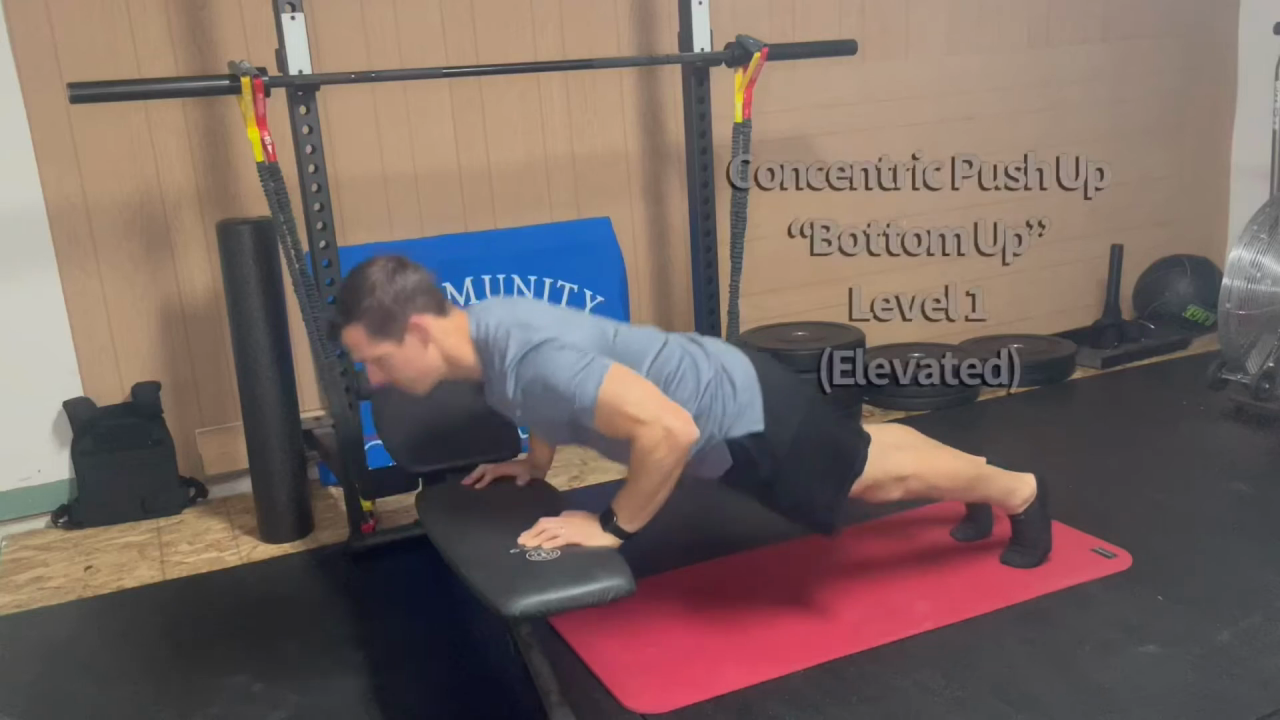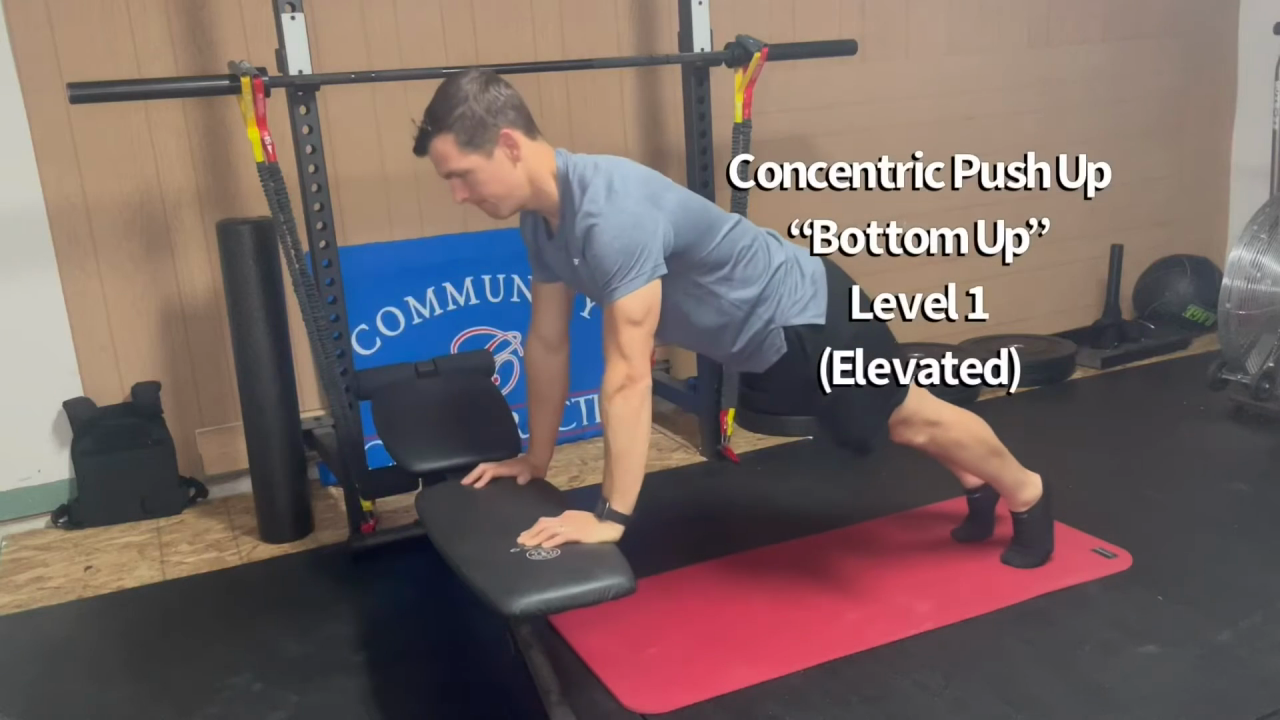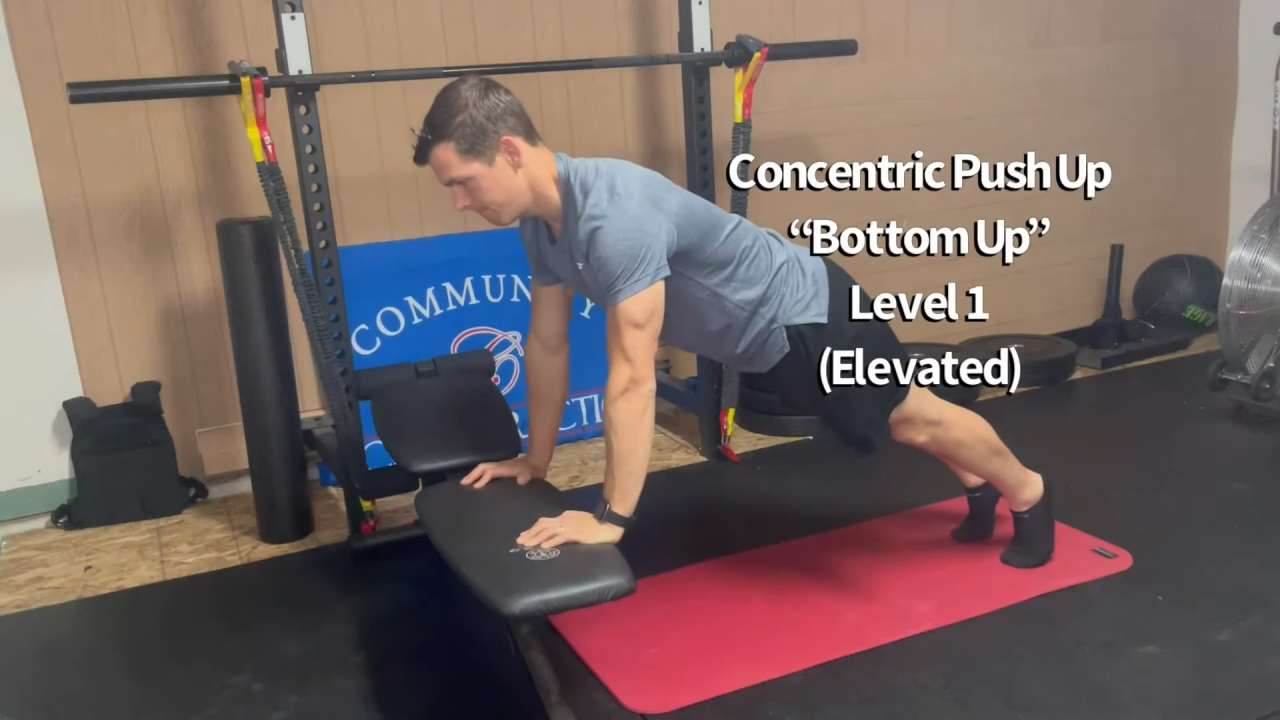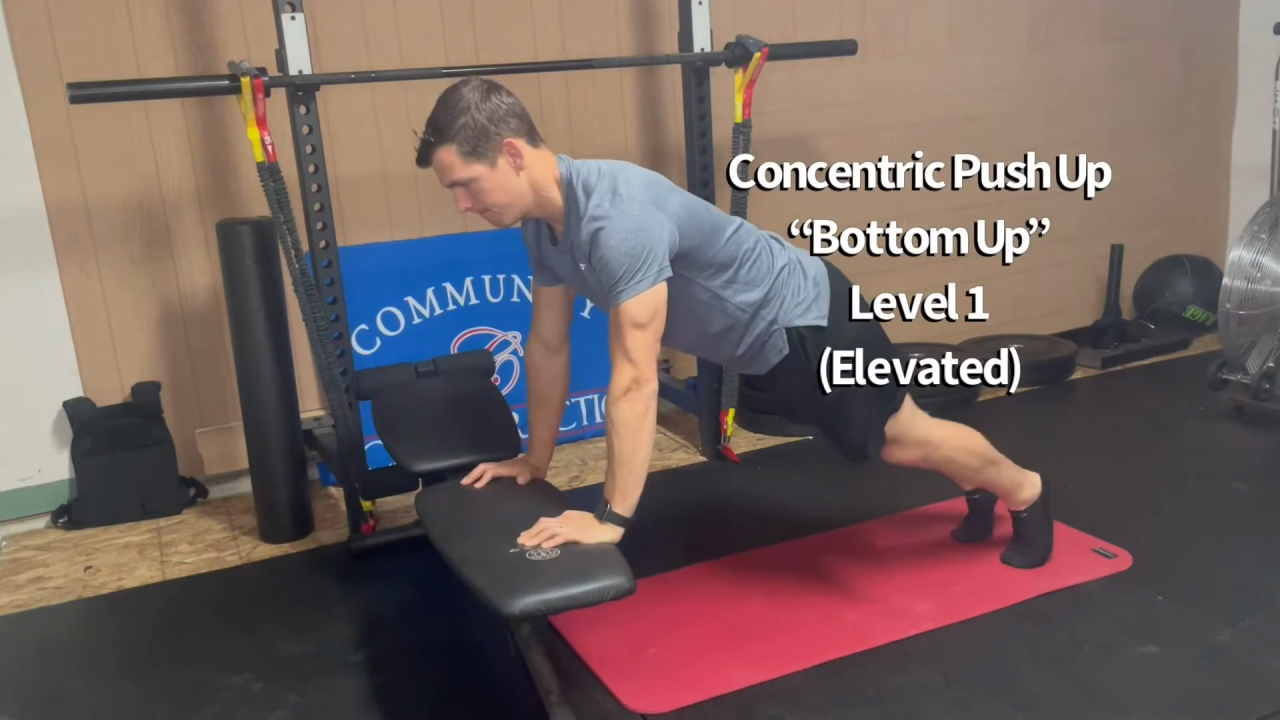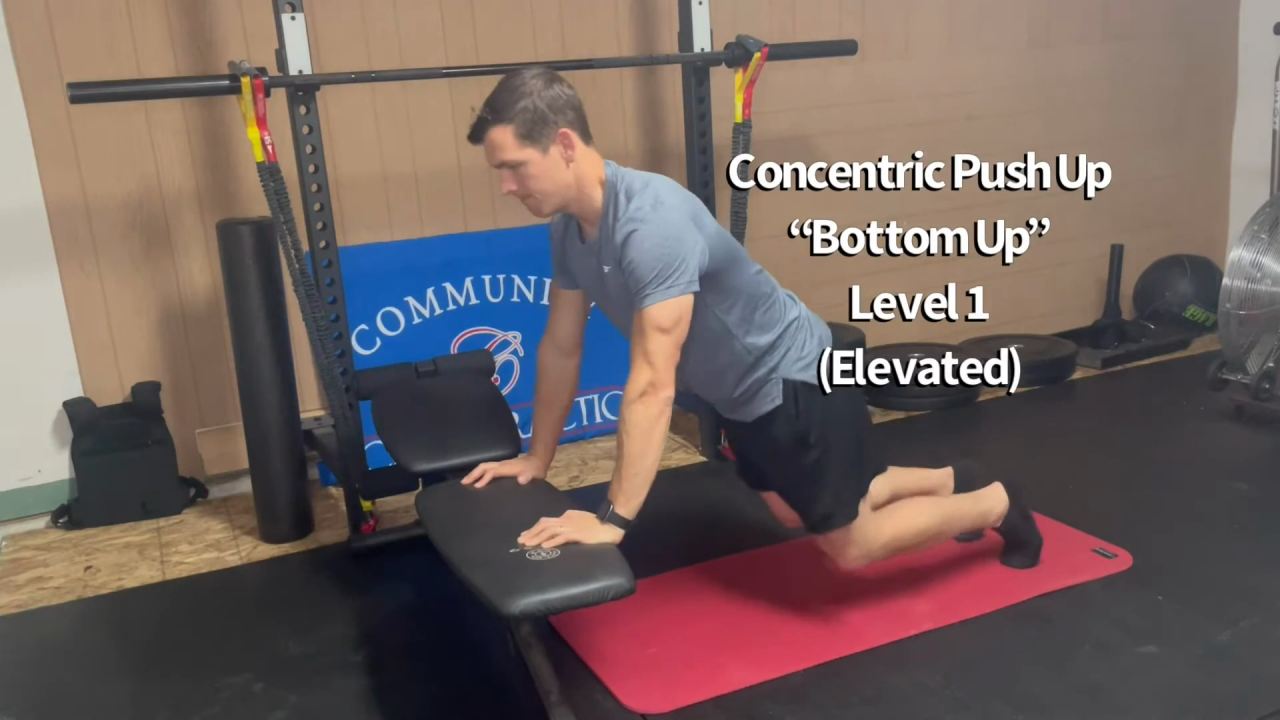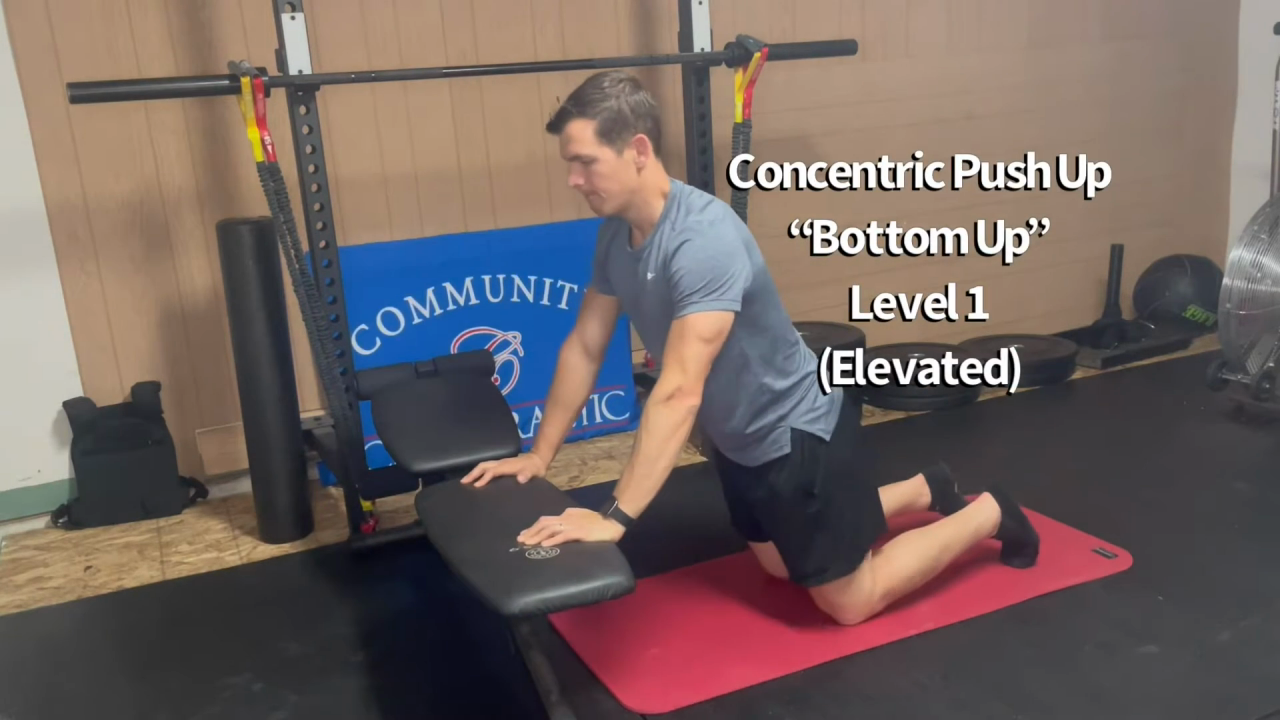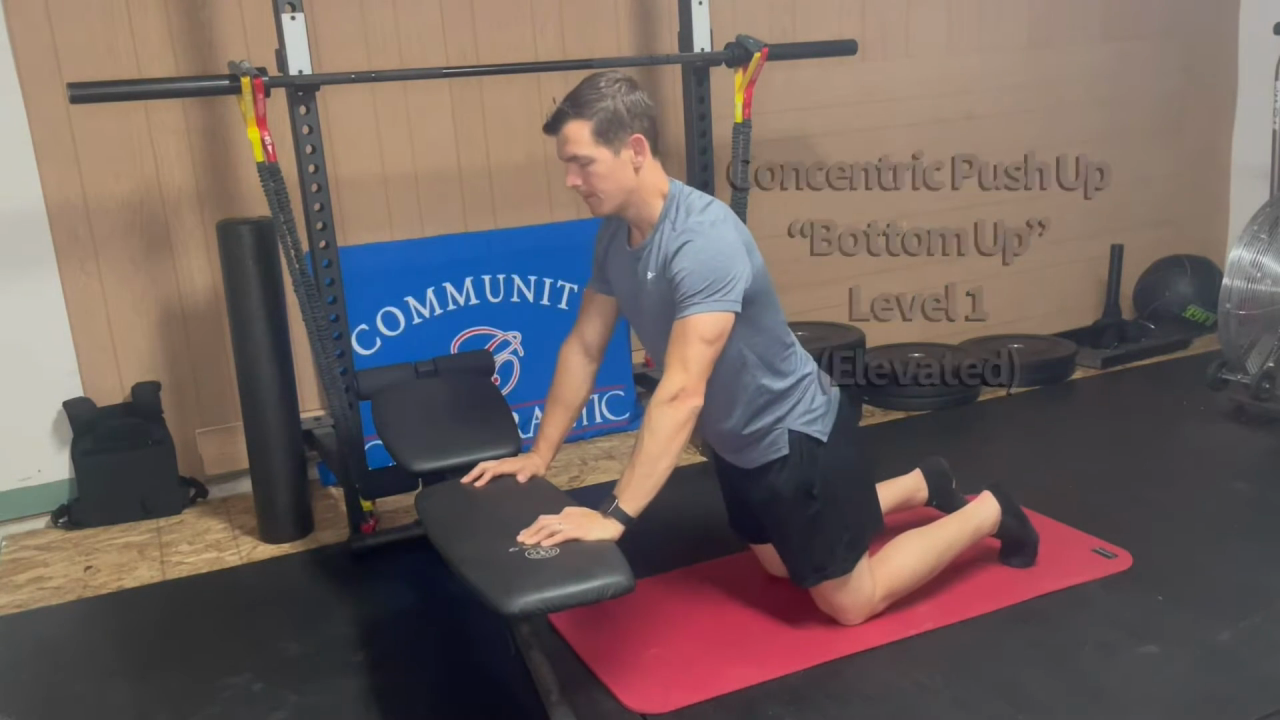
dt=0.5s
person 1, frame 1
left shoulder: (528, 363)
right shoulder: (484, 322)
left elbow: (672, 430)
left wrist: (612, 527)
right wrist: (534, 462)
left hip: (740, 416)
right hip: (717, 379)
left knee: (886, 474)
right knee: (862, 443)
left ankle: (1018, 491)
right ankle: (980, 474)
person 1, frame 2
left shoulder: (611, 214)
right shoulder: (543, 213)
left elbow: (627, 377)
right elbow: (547, 342)
left wrist: (612, 516)
right wrist: (535, 457)
left hip: (801, 314)
right hip: (762, 334)
left knee: (911, 418)
right knee: (896, 415)
left ankle: (1027, 494)
right ankle: (978, 488)
person 1, frame 3
left shoulder: (615, 217)
right shoulder: (543, 218)
left elbow: (632, 380)
right elbow: (547, 345)
left wrist: (612, 518)
right wrist: (535, 459)
left hip: (802, 313)
right hip: (763, 334)
left knee: (914, 418)
right knee: (899, 415)
left ankle: (1026, 494)
right ankle: (978, 486)
person 1, frame 4
left shoulder: (617, 218)
right shoulder: (543, 219)
left elbow: (635, 381)
right elbow: (547, 346)
left wrist: (612, 518)
right wrist: (536, 460)
left hip: (800, 317)
right hip: (760, 335)
left knee: (899, 437)
right knee: (867, 435)
left ankle: (1023, 491)
right ankle: (976, 486)
person 1, frame 5
left shoulder: (653, 224)
right shoulder: (570, 224)
left elbow: (652, 386)
right elbow: (560, 347)
left wrist: (614, 519)
right wrist: (535, 457)
left hip: (797, 379)
right hip: (745, 394)
left knee: (852, 546)
right knee: (799, 514)
left ankle: (995, 503)
right ankle: (951, 482)
person 1, frame 6
left shoulder: (704, 238)
right shoulder: (617, 235)
left elbow: (679, 394)
right elbow: (583, 348)
left wrist: (615, 517)
right wrist: (539, 455)
left hip: (798, 431)
right hip: (741, 437)
left knee: (848, 602)
right knee: (781, 566)
left ankle: (988, 514)
right ankle: (925, 489)
person 1, frame 7
left shoulder: (704, 238)
right shoulder: (616, 235)
left elbow: (682, 395)
right elbow: (583, 348)
left wrist: (615, 516)
right wrist: (539, 454)
left hip: (796, 432)
right hip: (740, 439)
left knee: (848, 600)
right knee: (782, 565)
left ankle: (988, 513)
right ankle: (921, 485)
